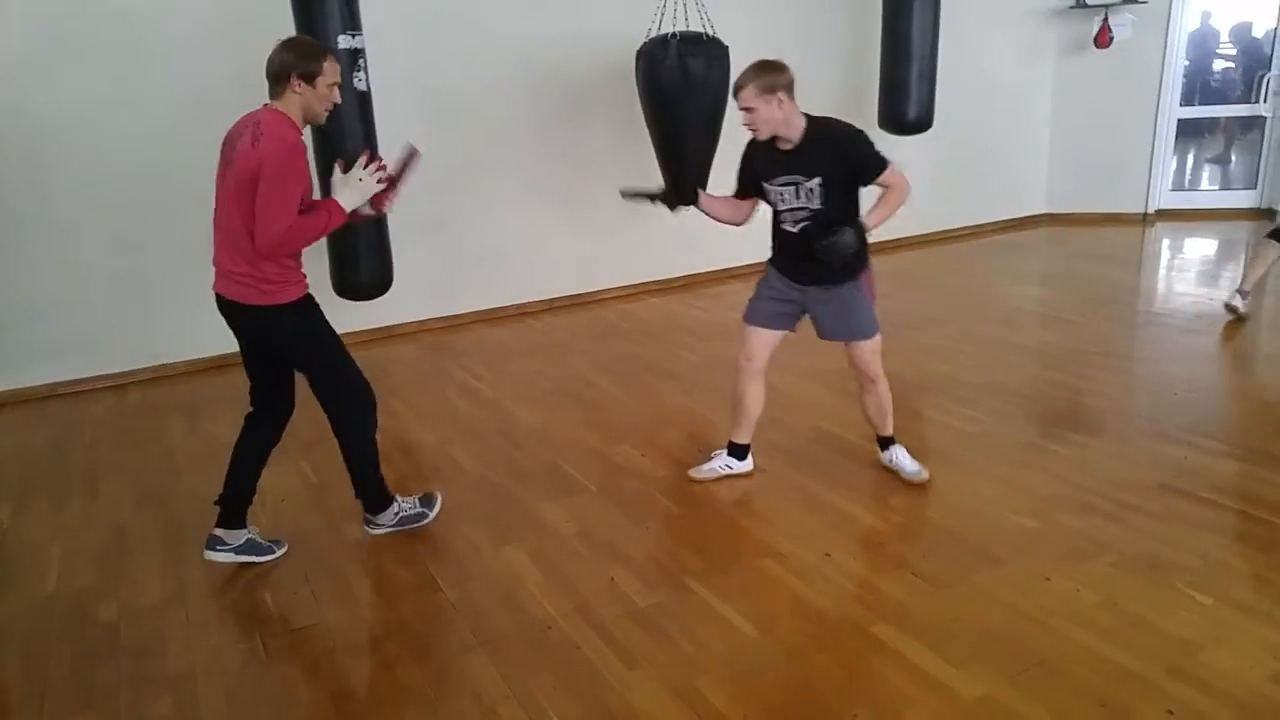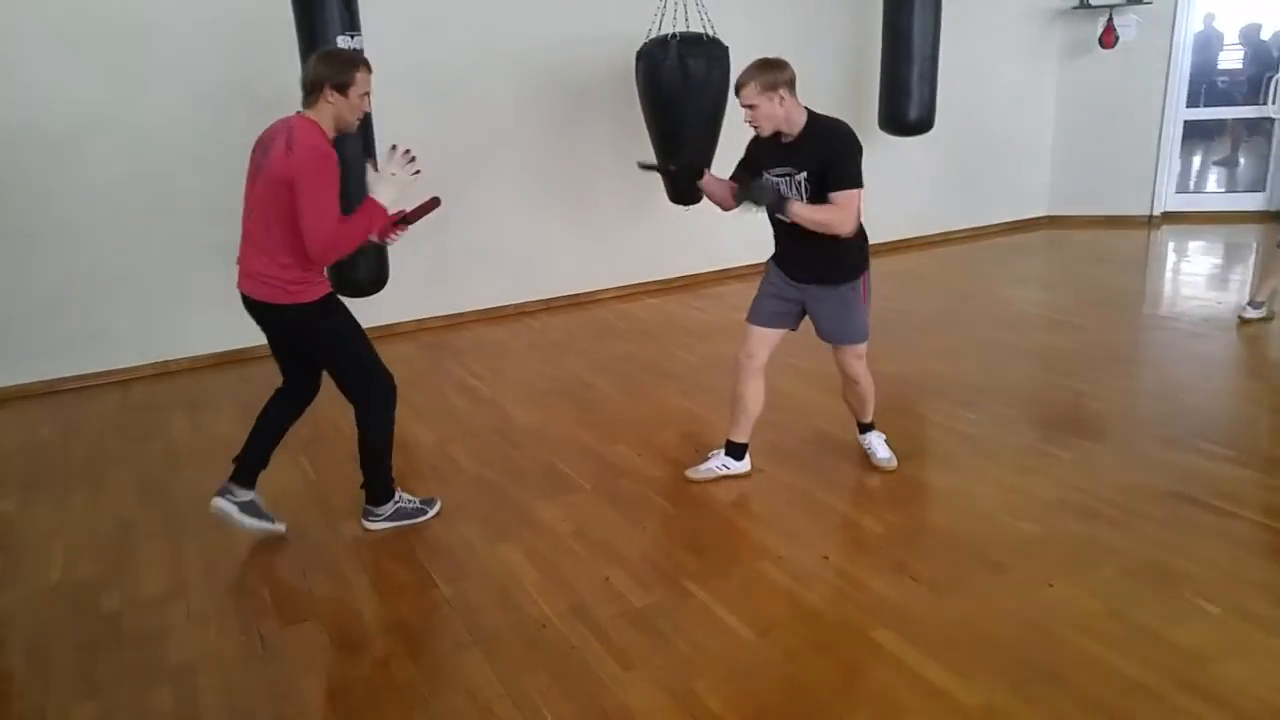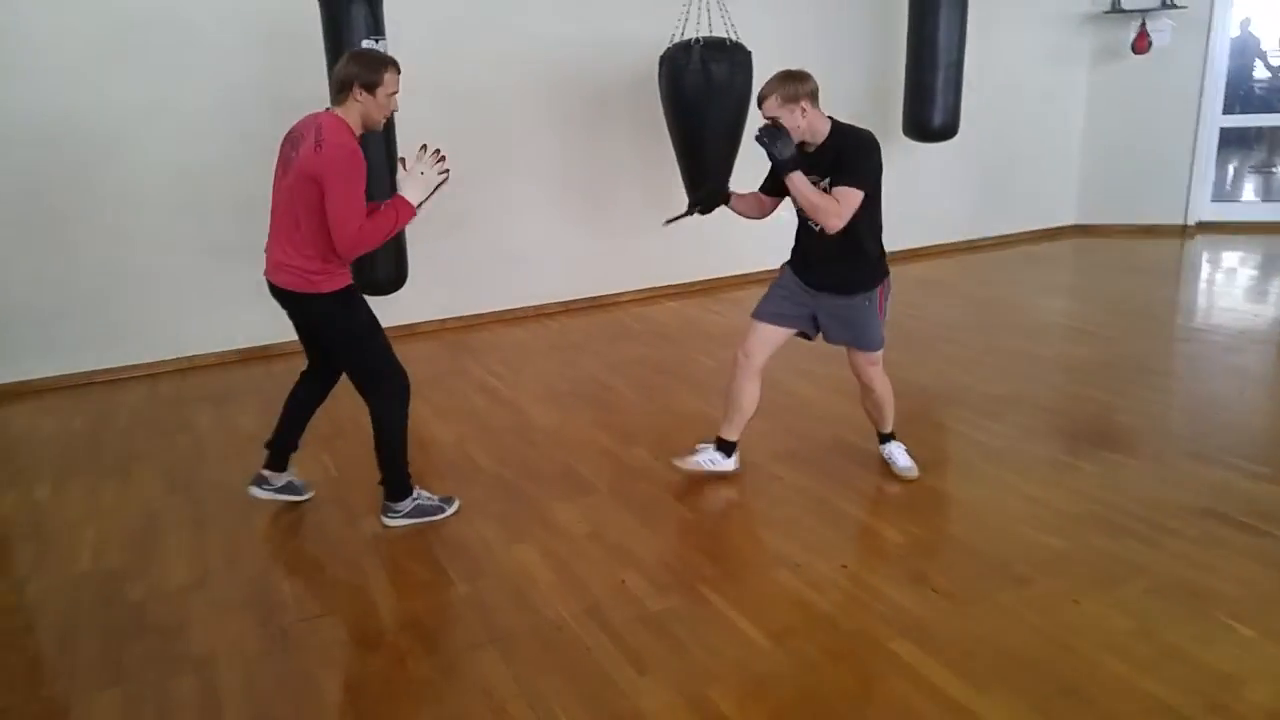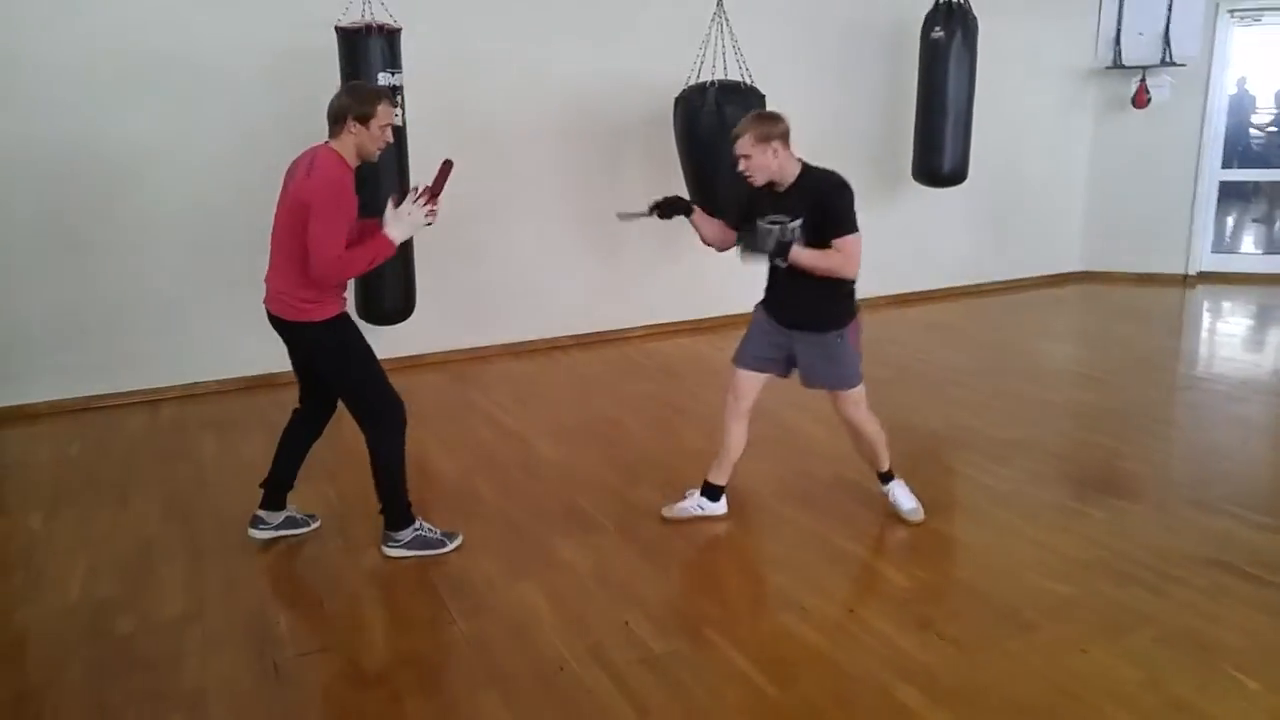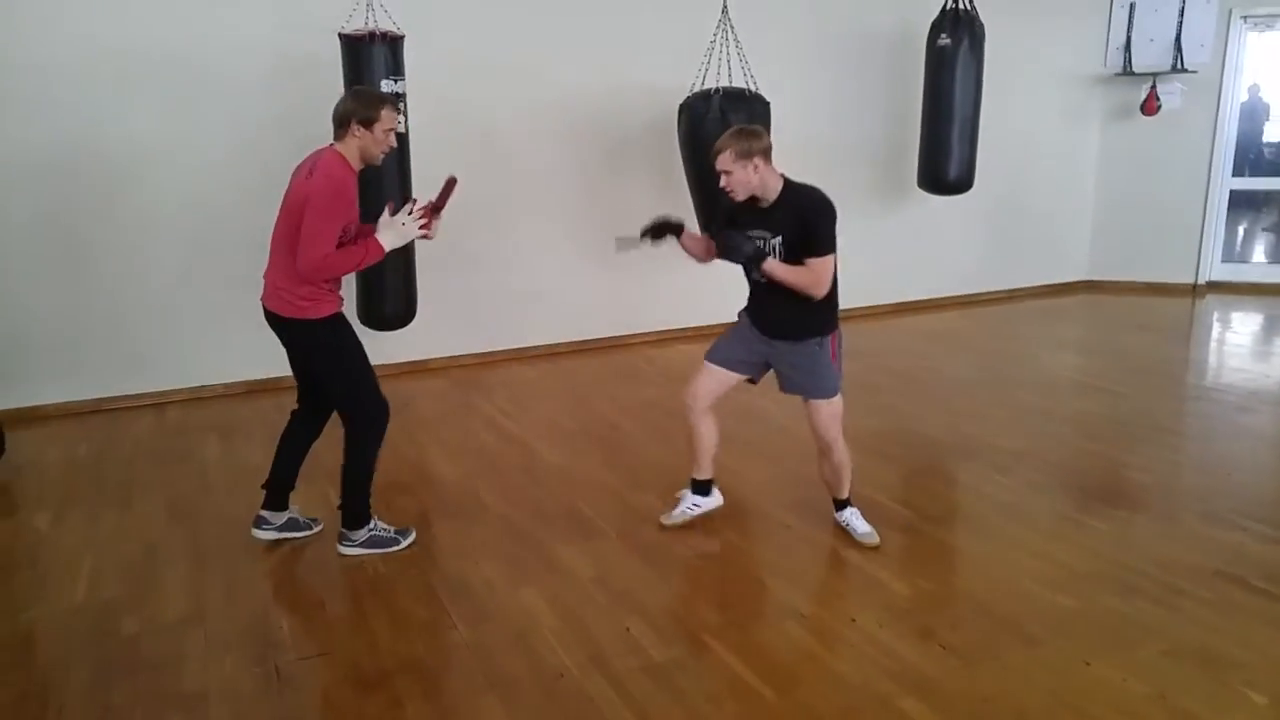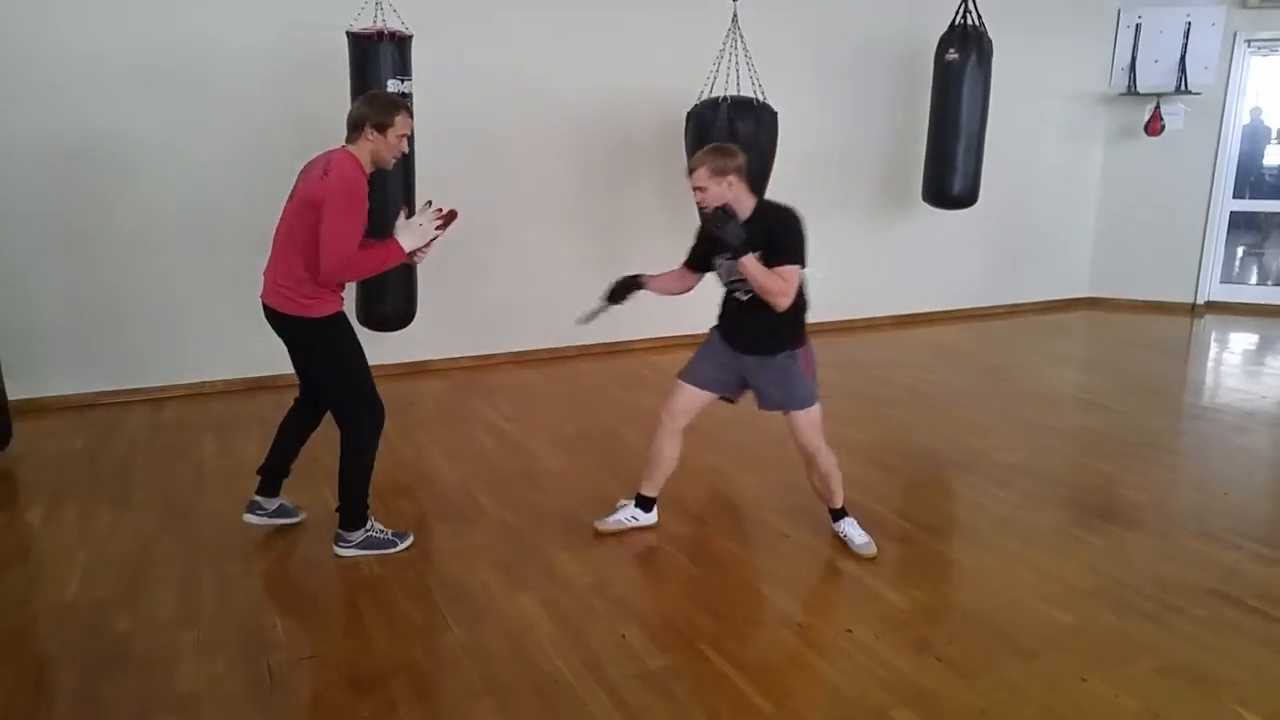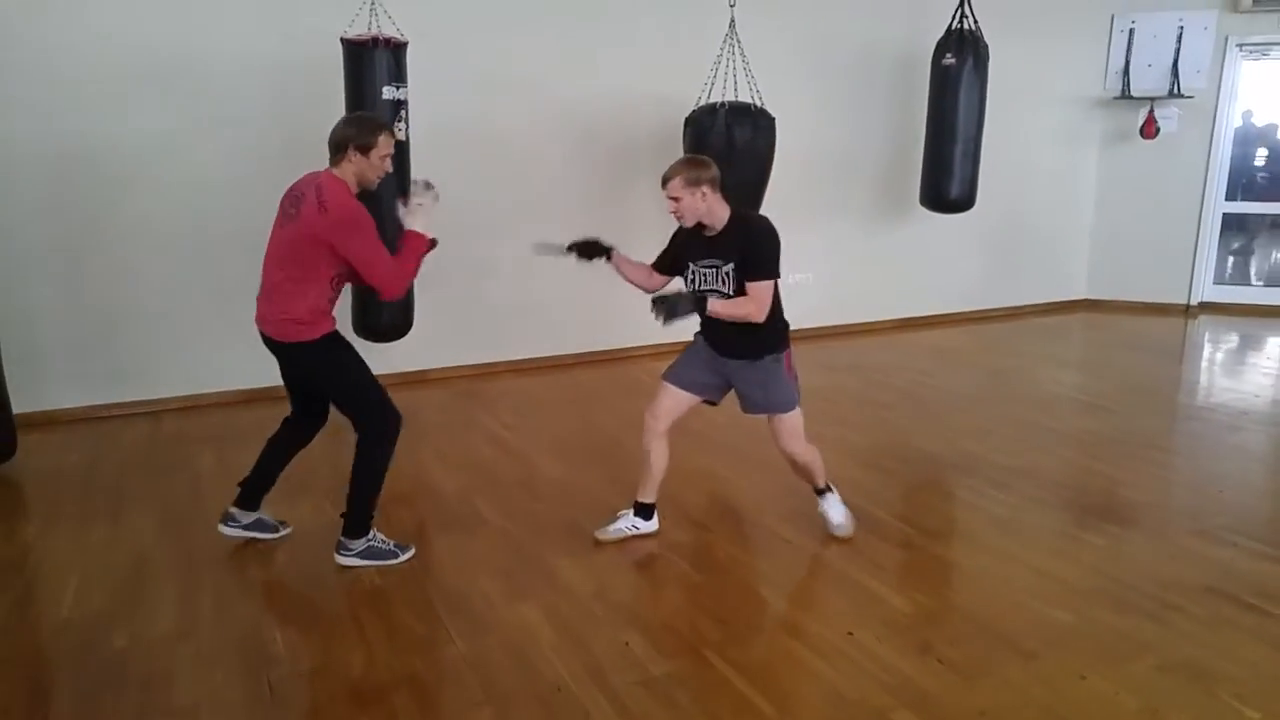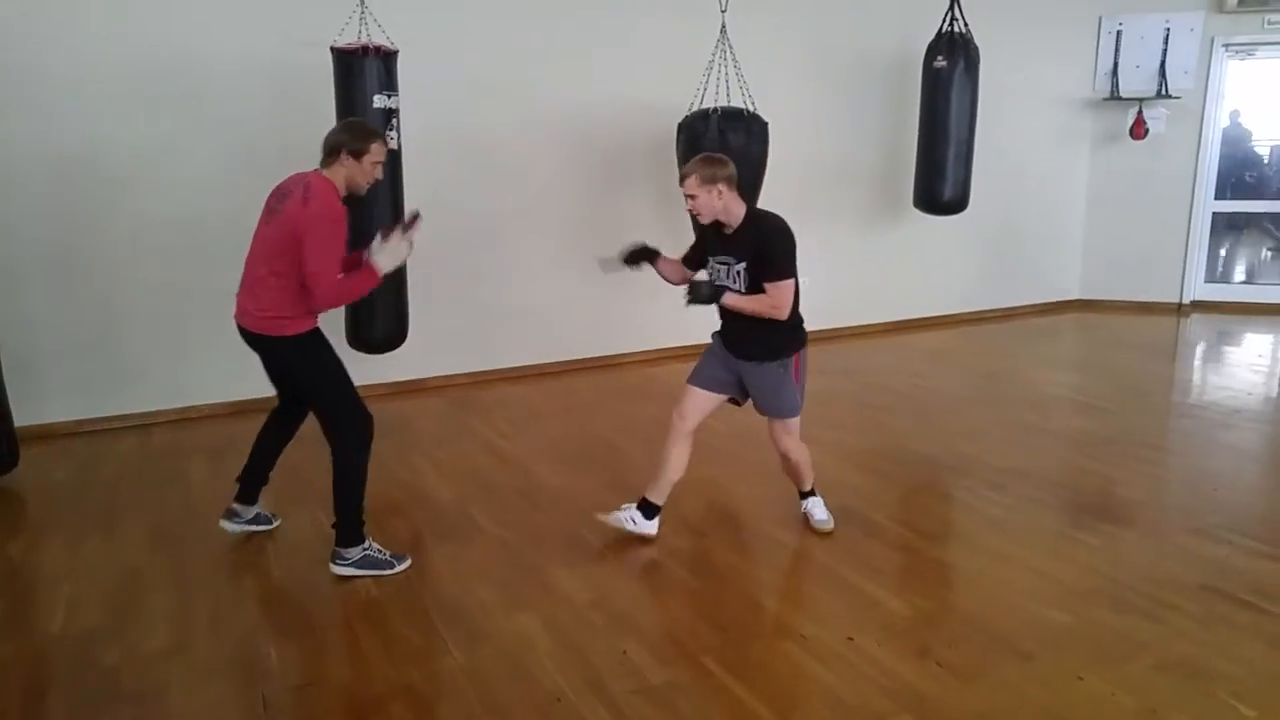
dt=0.2s
person 1, frame 1
left shoulder: (249, 129)
right shoulder: (283, 145)
right elbow: (275, 239)
left wrist: (347, 204)
right wrist: (340, 205)
left hip: (239, 296)
right hip: (274, 300)
left knee: (271, 405)
right knee: (352, 399)
left ankle: (229, 530)
right ankle: (380, 509)
person 1, frame 2
left shoulder: (280, 135)
right shoulder: (315, 153)
right elbow: (322, 247)
left wrist: (366, 226)
right wrist: (379, 204)
left hip: (261, 291)
right hip: (298, 298)
left knee: (300, 385)
right knee: (376, 389)
left ankle: (240, 487)
right ankle: (381, 503)
person 1, frame 3
left shoulder: (308, 129)
right shoulder: (342, 151)
right elbow: (352, 242)
left wrist: (384, 209)
right wrist: (406, 200)
left hip: (288, 278)
right hip: (319, 287)
left knee: (324, 368)
right knee: (389, 386)
left ankle: (273, 471)
right ankle: (399, 498)
person 1, frame 4
left shoulder: (315, 161)
right shoulder: (333, 180)
right elbow: (329, 268)
left wrist: (384, 228)
right wrist: (391, 236)
left hip: (290, 309)
right hip: (313, 316)
left knee: (317, 404)
right knee: (384, 414)
left ankle: (271, 511)
right ankle: (400, 528)
person 1, frame 5
left shoulder: (325, 164)
right shoulder: (334, 181)
right elbow: (314, 264)
left wrist: (398, 230)
right wrist: (382, 243)
left hip: (290, 308)
right hip: (309, 314)
left knee: (315, 406)
right knee: (369, 413)
left ankle: (273, 512)
right ankle: (356, 527)
person 1, frame 6
left shoulder: (332, 164)
right shoulder: (347, 182)
right elbow: (336, 268)
left wrist: (400, 244)
right wrist: (399, 245)
left hip: (288, 304)
right hip: (309, 311)
left knee: (315, 399)
right knee: (364, 415)
left ankle: (266, 498)
right ankle: (353, 530)
person 1, frame 7
left shoulder: (309, 188)
right shoulder: (344, 209)
right elbow: (392, 287)
left wrist: (389, 259)
right wrist: (416, 231)
left hip: (280, 325)
right hip: (306, 334)
left knee: (308, 415)
right knee: (381, 423)
left ankle: (243, 511)
right ankle: (356, 539)
person 1, frame 8
left shoulder: (297, 186)
right shoulder: (326, 209)
right elbow: (323, 295)
left wrist: (365, 258)
right wrist: (378, 266)
left hip: (258, 320)
right hip: (285, 329)
left knee: (293, 405)
right knee: (353, 426)
left ankle: (243, 506)
right ankle: (349, 547)
person 2, frame 1
left shoulder: (842, 140)
right shoulder: (758, 152)
left elbow: (898, 188)
right elbow: (740, 211)
left wrist: (858, 228)
right wrist: (696, 198)
left hip: (841, 277)
right hip: (784, 275)
left knee: (869, 370)
right knee: (749, 361)
left ankle: (890, 447)
right ankle: (737, 455)
person 2, frame 2
left shoulder: (835, 139)
right shoulder: (762, 145)
left elbow: (843, 222)
right elbow: (730, 198)
left wrist: (780, 204)
right wrist: (701, 175)
left hip: (840, 277)
right hip: (785, 272)
left knee: (853, 369)
right knee: (750, 359)
left ankle: (868, 433)
right ankle: (735, 455)
person 2, frame 3
left shoulder: (859, 146)
right shoulder: (791, 149)
left elbow: (833, 218)
right elbow: (761, 206)
left wrist: (789, 166)
right wrist: (726, 198)
left hip: (857, 286)
right hip: (800, 277)
left knee: (869, 373)
right knee: (749, 357)
left ankle: (888, 442)
right ankle: (724, 452)
person 2, frame 4
left shoulder: (830, 190)
right shoulder: (760, 194)
left elbow: (848, 266)
right elbow: (725, 237)
left wrist: (784, 248)
right wrist: (690, 212)
left hip: (829, 325)
right hip: (774, 318)
left knee: (854, 414)
right knee: (737, 403)
left ankle: (890, 481)
right ankle: (712, 497)
person 2, frame 5
left shoulder: (812, 206)
right shoulder: (741, 207)
left elbow: (818, 285)
right elbow: (708, 251)
left wrist: (758, 259)
right wrist: (677, 230)
left hip: (810, 336)
right hip: (756, 325)
left knee: (828, 433)
right knee: (697, 397)
left ankle: (844, 509)
right ankle: (702, 493)
person 2, frame 6
left shoulder: (781, 222)
right shoulder: (714, 228)
left elbow: (782, 296)
right elbow: (685, 279)
left wrist: (739, 249)
right wrist: (641, 282)
left hip: (781, 351)
right hip: (728, 342)
left knee: (812, 444)
right knee: (671, 418)
left ankle: (841, 519)
right ankle: (643, 507)
person 2, frame 7
left shoulder: (756, 232)
right shoulder: (687, 237)
left elbow: (757, 310)
right elbow: (652, 279)
left wrist: (698, 304)
right wrist: (610, 254)
left hip: (763, 354)
right hip: (711, 348)
left knee: (793, 446)
right knee: (655, 422)
left ankle: (825, 495)
right ankle: (642, 515)
person 2, frame 8
left shoulder: (771, 232)
right shoulder: (710, 233)
left elbow: (780, 307)
right elbow: (682, 275)
left wrist: (719, 295)
right wrist: (651, 256)
left hip: (777, 355)
right hip: (728, 347)
left knee: (786, 444)
right knee: (682, 422)
left ankle: (809, 498)
right ankle: (647, 514)
